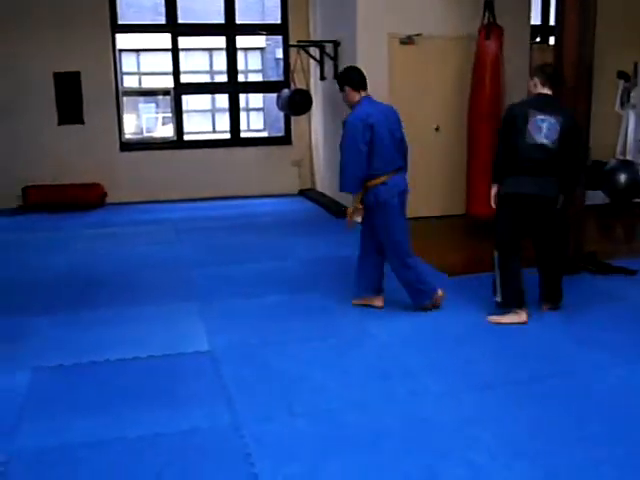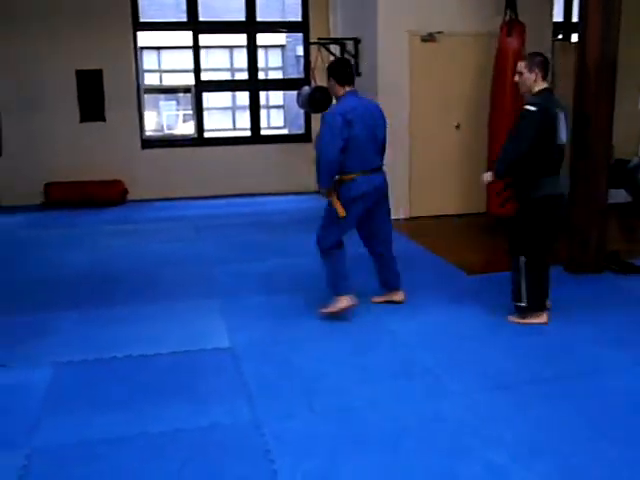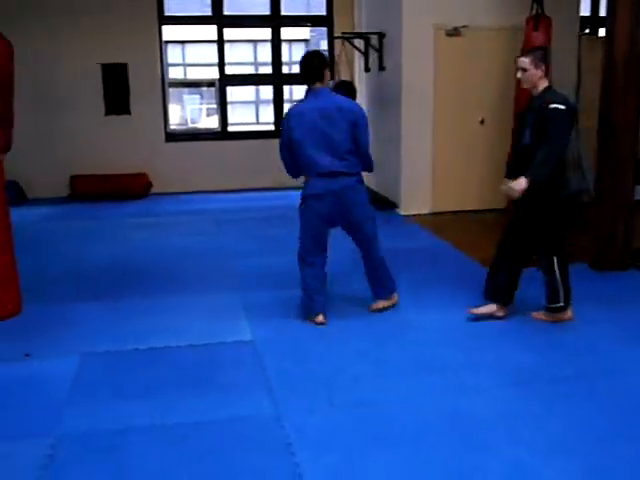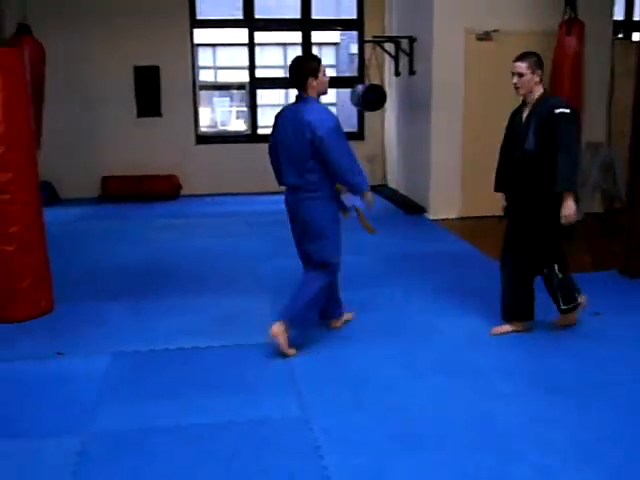
dt=0.3s
person 1, frame 1
left shoulder: (518, 110)
right shoulder: (567, 117)
left elbow: (502, 148)
right elbow: (576, 159)
left wrist: (497, 182)
right wrist: (563, 190)
left hip: (516, 188)
right hip: (548, 190)
left knee: (506, 246)
right knee: (550, 247)
left ankle: (514, 308)
right ankle: (551, 300)
person 1, frame 2
left shoulder: (535, 107)
right shoulder: (554, 107)
left elbow: (519, 147)
left wrist: (495, 172)
left hip: (536, 189)
right hip: (551, 187)
left knee: (525, 248)
right knee: (539, 244)
left ankle: (534, 310)
right ankle: (540, 298)
person 1, frame 3
left shoulder: (556, 106)
right shoulder: (533, 104)
left elbow: (553, 151)
left wrist: (526, 180)
right wrist: (513, 177)
left hip: (550, 192)
right hip: (529, 191)
left knee: (549, 250)
right knee: (511, 245)
left ankle: (560, 308)
right ankle: (498, 303)
person 1, frame 4
left shoulder: (557, 111)
right shoulder: (517, 115)
left elbow: (568, 156)
left wrist: (568, 197)
right wrist: (503, 191)
left hip: (549, 201)
right hip: (521, 199)
left knee: (546, 259)
right knee: (513, 258)
left ankle: (571, 303)
right ankle: (518, 317)
person 2, frame 1
left shoulder: (356, 120)
right shoulder: (389, 111)
left elbow: (353, 162)
right elbow: (402, 148)
left wrist: (355, 195)
left hip: (380, 190)
right hip: (397, 182)
left knee: (398, 247)
right knee: (372, 241)
left ankle: (429, 294)
right ankle: (371, 293)
person 2, frame 2
left shoulder: (335, 114)
right shoulder: (375, 109)
left elbow: (327, 155)
left wrist: (326, 186)
left hip: (352, 186)
right hip: (377, 180)
left knee: (328, 241)
right knee: (380, 239)
left ankle: (342, 295)
right ankle: (393, 289)
person 2, frame 3
left shoulder: (294, 114)
right shoulder: (350, 108)
left elbow: (288, 155)
right elbow: (365, 150)
right wrist: (361, 168)
left hip: (316, 190)
right hip: (350, 187)
left knee: (311, 253)
right knee: (367, 241)
left ankle: (317, 309)
right ankle: (385, 294)
person 2, frame 4
left shoulder: (283, 117)
right shoulder: (322, 119)
left elbow: (276, 157)
right elbow: (342, 162)
right wrist: (363, 190)
left hip: (294, 199)
right hip: (318, 201)
left knee: (317, 261)
right knee: (324, 266)
left ankle: (333, 313)
right ankle: (285, 325)
